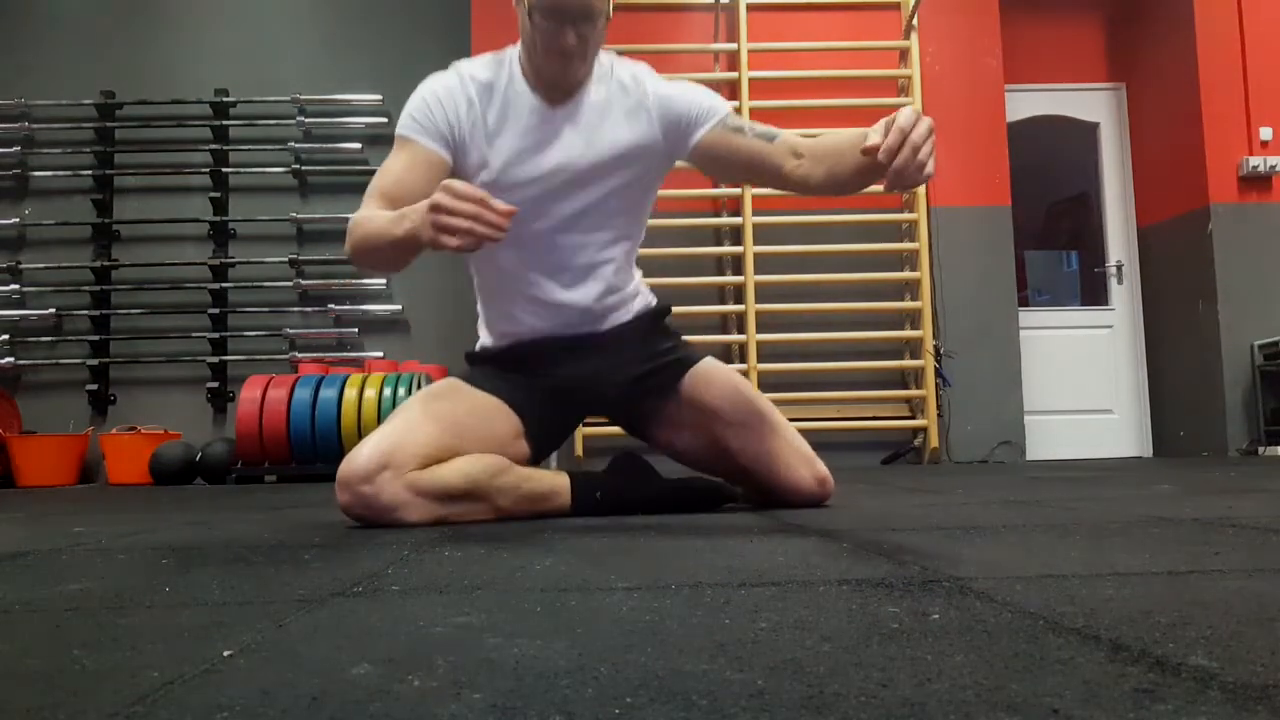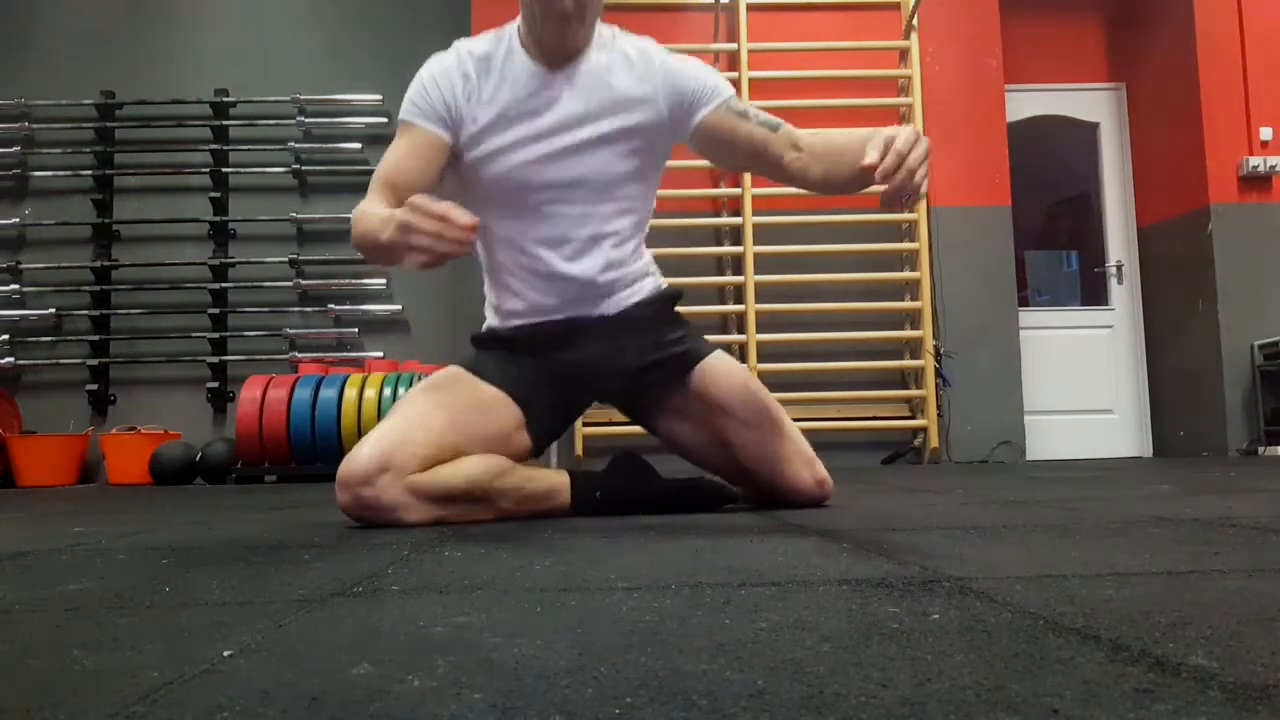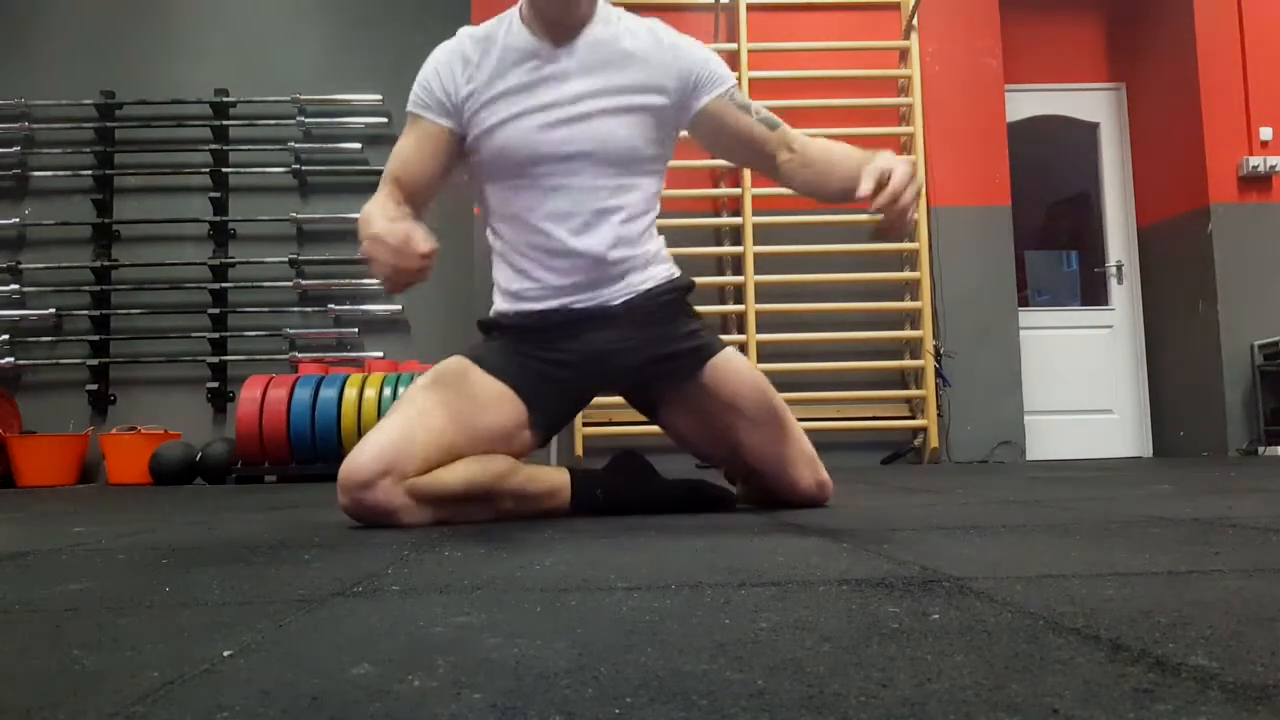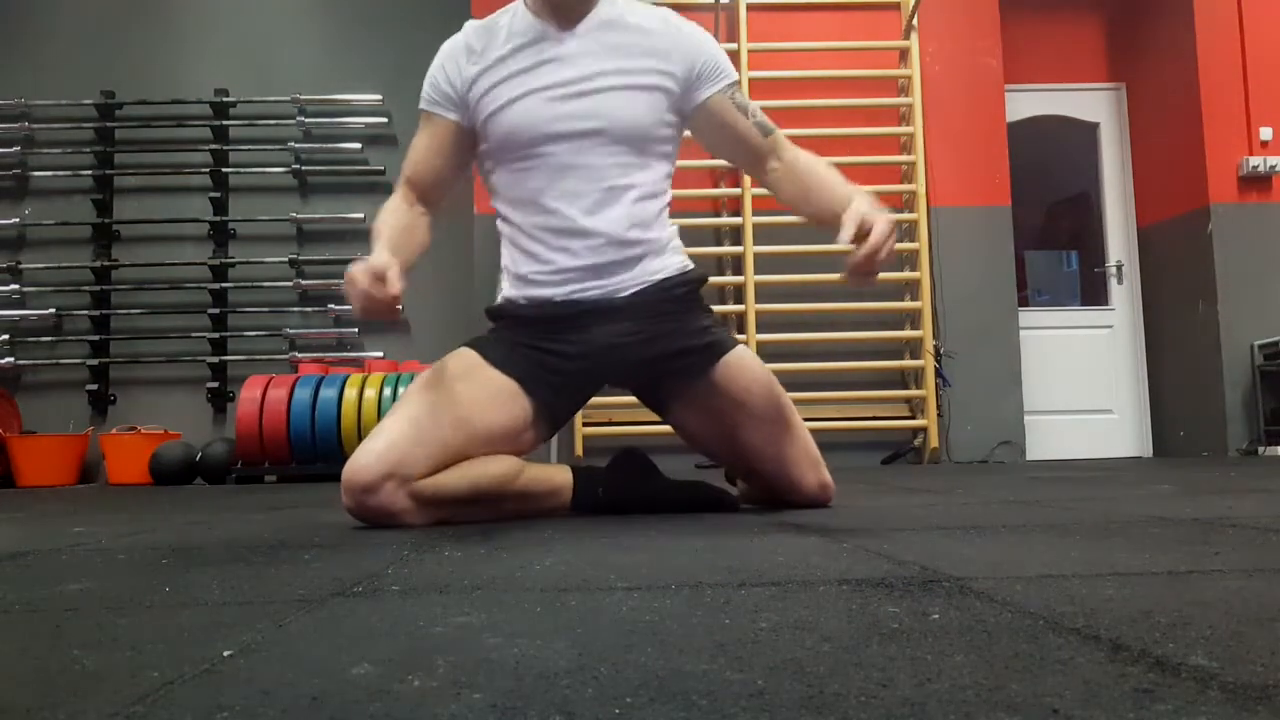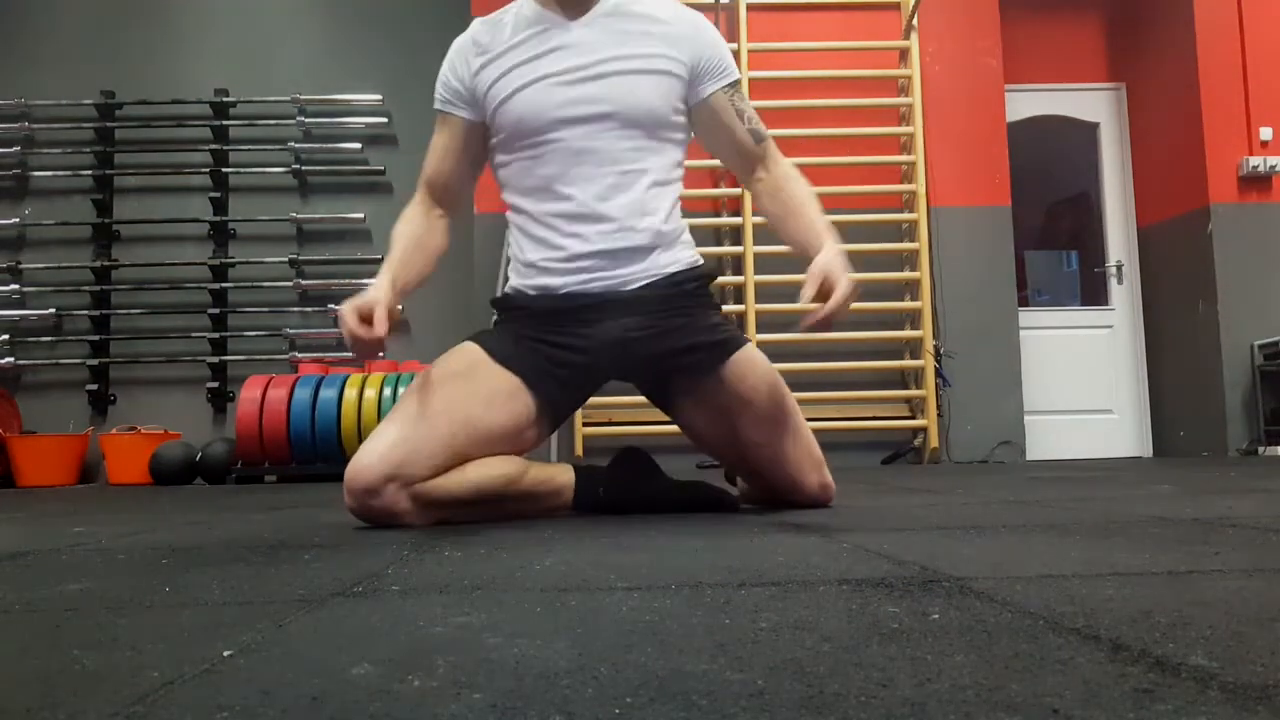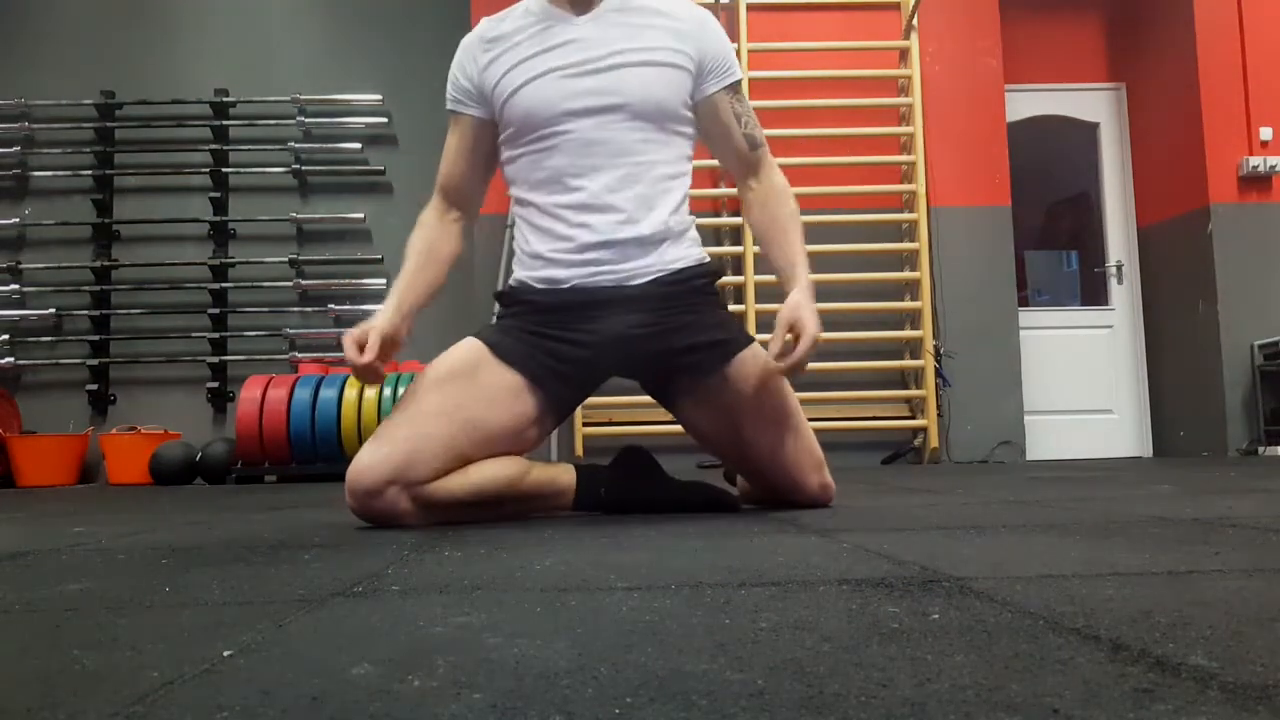
dt=0.1s
person 1, frame 1
left shoulder: (655, 100)
right shoulder: (453, 97)
left elbow: (797, 163)
right elbow: (364, 238)
left wrist: (881, 155)
right wrist: (420, 223)
left hip: (632, 342)
right hip: (515, 363)
left knee: (806, 485)
right knee: (365, 486)
right ankle: (606, 494)
person 1, frame 2
left shoulder: (658, 73)
right shoulder: (454, 77)
left elbow: (794, 153)
right elbow: (376, 209)
left wrist: (877, 149)
right wrist: (401, 227)
left hip: (640, 325)
right hip: (521, 346)
left knee: (804, 486)
right knee: (364, 485)
right ankle: (600, 492)
person 1, frame 3
left shoulder: (665, 51)
right shoulder: (461, 62)
left elbow: (786, 153)
right elbow: (392, 199)
left wrist: (873, 163)
right wrist: (385, 235)
left hip: (647, 313)
right hip: (528, 334)
left knee: (805, 488)
right knee: (368, 487)
right ankle: (603, 491)
person 1, frame 4
right shoulder: (469, 54)
left elbow: (772, 157)
right elbow: (414, 198)
left wrist: (853, 201)
right wrist: (383, 258)
left hip: (663, 306)
right hip: (536, 324)
left knee: (805, 489)
right knee: (368, 487)
right ankle: (599, 488)
person 1, frame 5
right shoulder: (479, 49)
left elbow: (760, 167)
right elbow: (435, 205)
left wrist: (825, 248)
right wrist: (386, 286)
left hip: (667, 300)
right hip: (541, 315)
left knee: (807, 488)
right knee: (374, 488)
right ankle: (611, 490)
person 1, frame 6
right shoulder: (487, 47)
left elbow: (755, 174)
right elbow: (451, 207)
left wrist: (799, 286)
right wrist: (394, 313)
left hip: (675, 297)
right hip: (547, 311)
left knee: (807, 488)
right knee: (374, 487)
right ankle: (605, 488)
